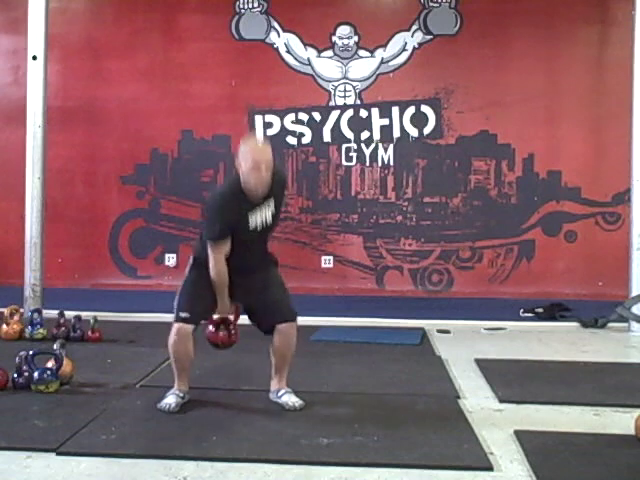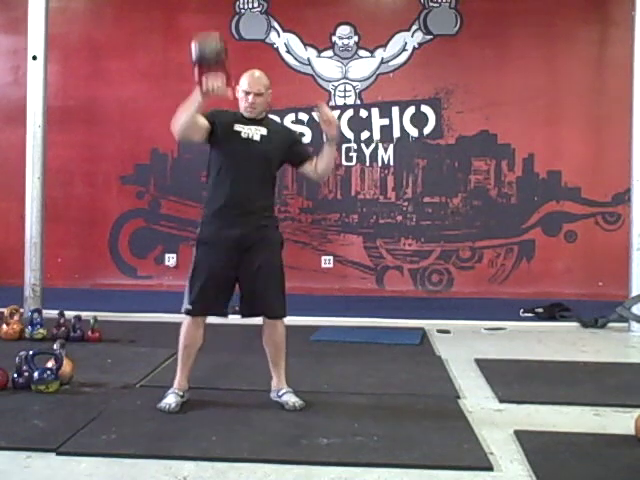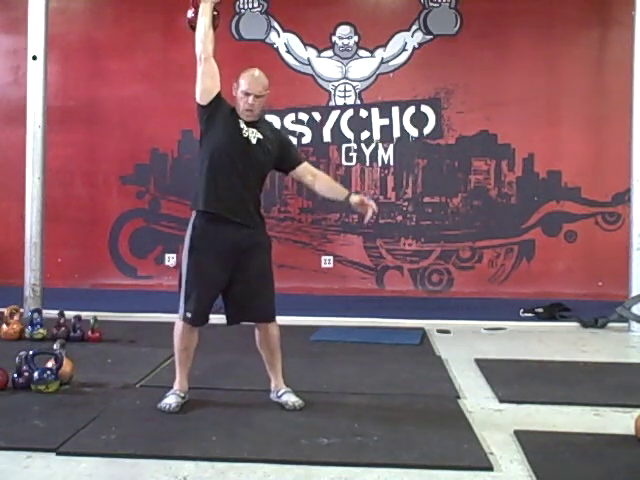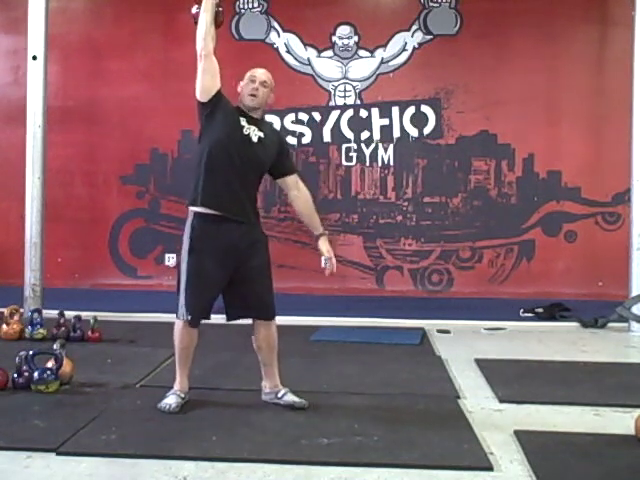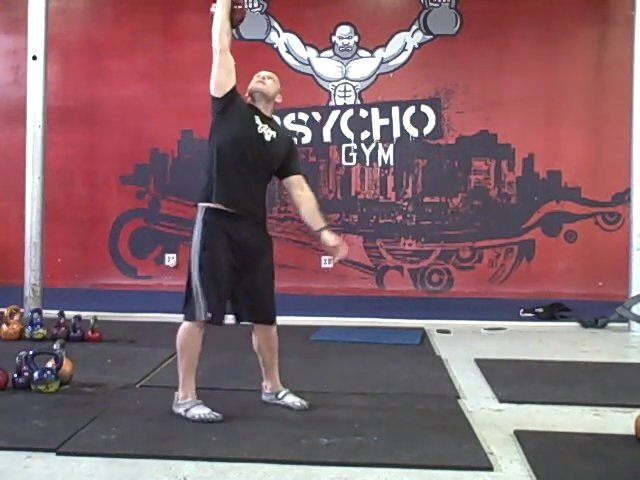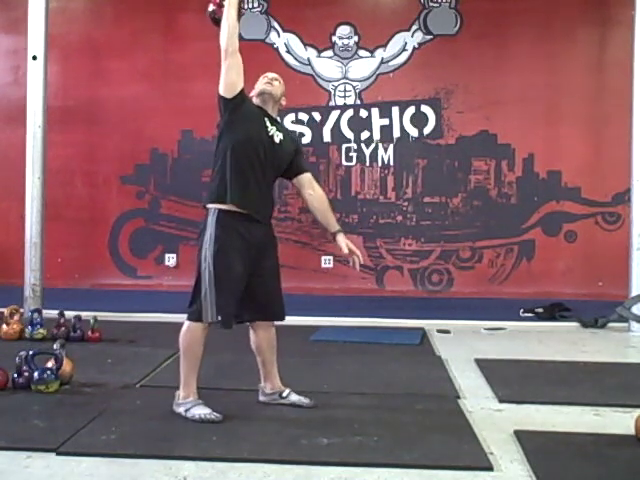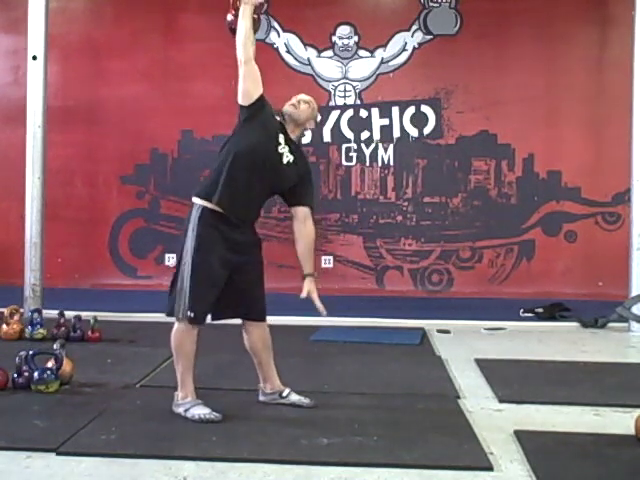
dt=0.7s
person 1, frame 1
left shoulder: (277, 180)
right shoulder: (222, 203)
right elbow: (217, 261)
right wrist: (224, 302)
left hip: (257, 266)
right hip: (211, 269)
left knee: (287, 322)
right knee: (182, 326)
left ankle: (279, 385)
right ankle: (180, 387)
person 1, frame 2
left shoulder: (282, 134)
right shoulder: (221, 120)
left elbow: (320, 170)
right elbow: (180, 130)
left wrist: (331, 137)
right wrist: (201, 97)
left hip: (261, 233)
right hip: (216, 230)
left knee: (272, 313)
right knee: (196, 311)
left ankle: (280, 386)
right ankle: (179, 388)
person 1, frame 3
left shoulder: (274, 138)
right shoulder: (215, 115)
left elbow: (309, 175)
right elbow: (204, 57)
left wrist: (349, 196)
left hip: (251, 235)
right hip: (207, 230)
left knee: (264, 316)
right knee: (189, 314)
left ankle: (278, 386)
right ankle: (180, 387)
person 1, frame 4
left shoulder: (273, 139)
right shoulder: (216, 111)
left elbow: (295, 189)
right elbow: (206, 54)
left wrist: (320, 235)
left hip: (249, 232)
right hip: (206, 227)
left knee: (263, 313)
right knee: (189, 313)
left ankle: (272, 386)
right ankle: (180, 387)
person 1, frame 5
left shoulder: (282, 140)
right shoulder: (229, 108)
left elbow: (299, 189)
right elbow: (221, 50)
left wrist: (323, 230)
left hip: (255, 230)
right hip: (215, 224)
left knee: (263, 316)
right knee: (199, 314)
left ankle: (272, 387)
right ankle: (185, 396)
person 1, frame 6
left shoulder: (287, 141)
right shoulder: (237, 109)
left elbow: (310, 188)
right elbow: (229, 51)
left wrist: (337, 233)
left hip: (261, 229)
right hip: (225, 223)
left knee: (264, 313)
right knee: (203, 312)
left ankle: (271, 387)
right ankle: (186, 396)
person 1, frame 7
left shoulder: (299, 167)
right shoulder: (259, 116)
left elbow: (303, 222)
right elbow: (246, 61)
left wrist: (309, 276)
left hip: (244, 234)
right hip: (209, 223)
left knee: (254, 313)
right knee: (189, 312)
left ankle: (271, 387)
right ankle: (184, 396)
